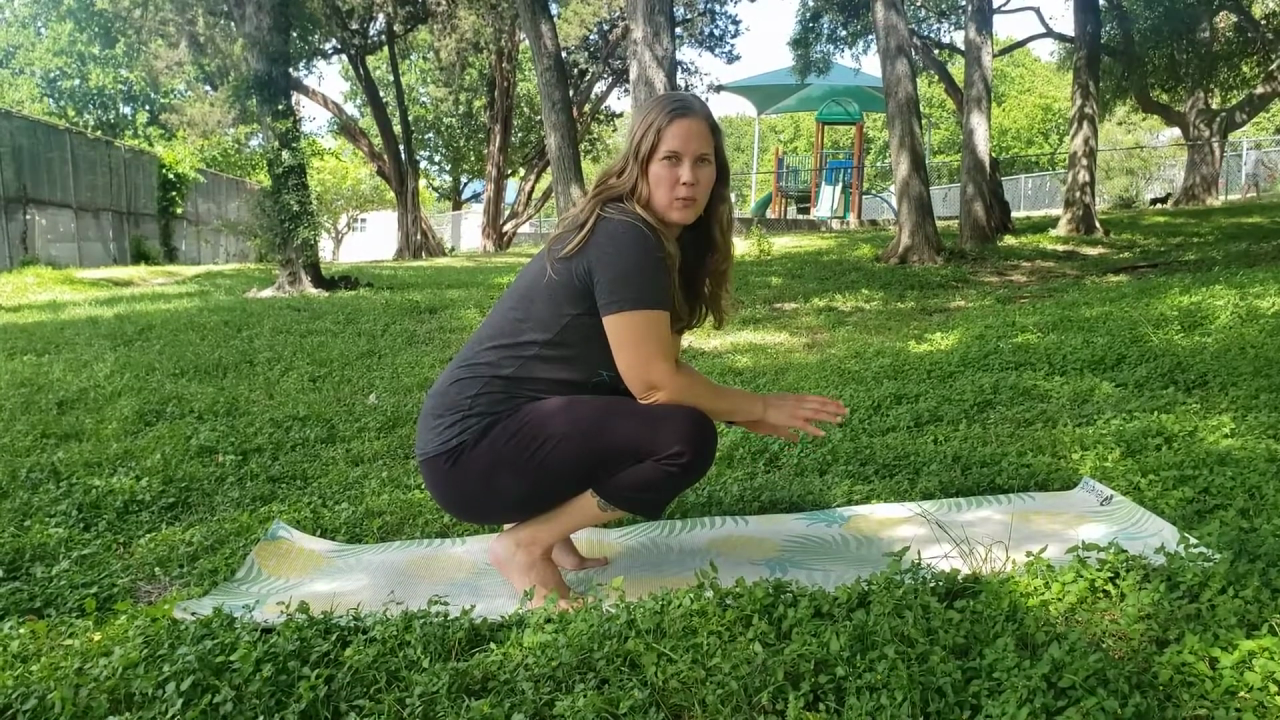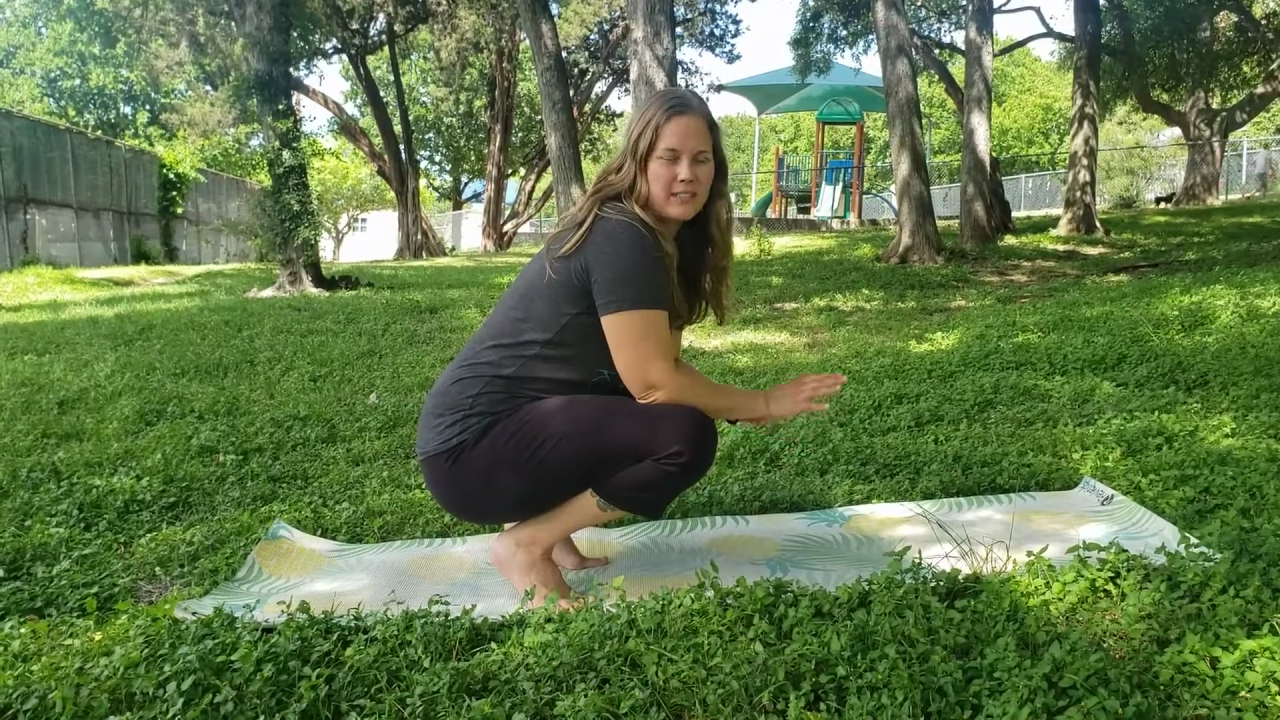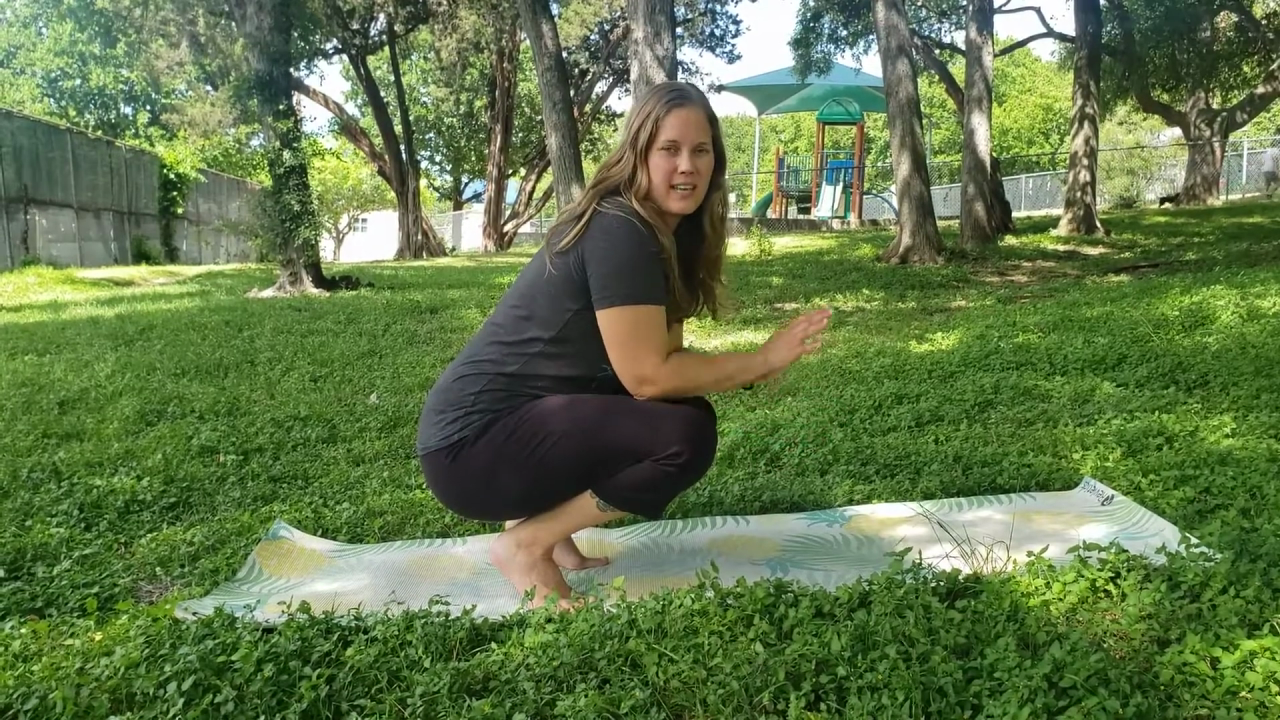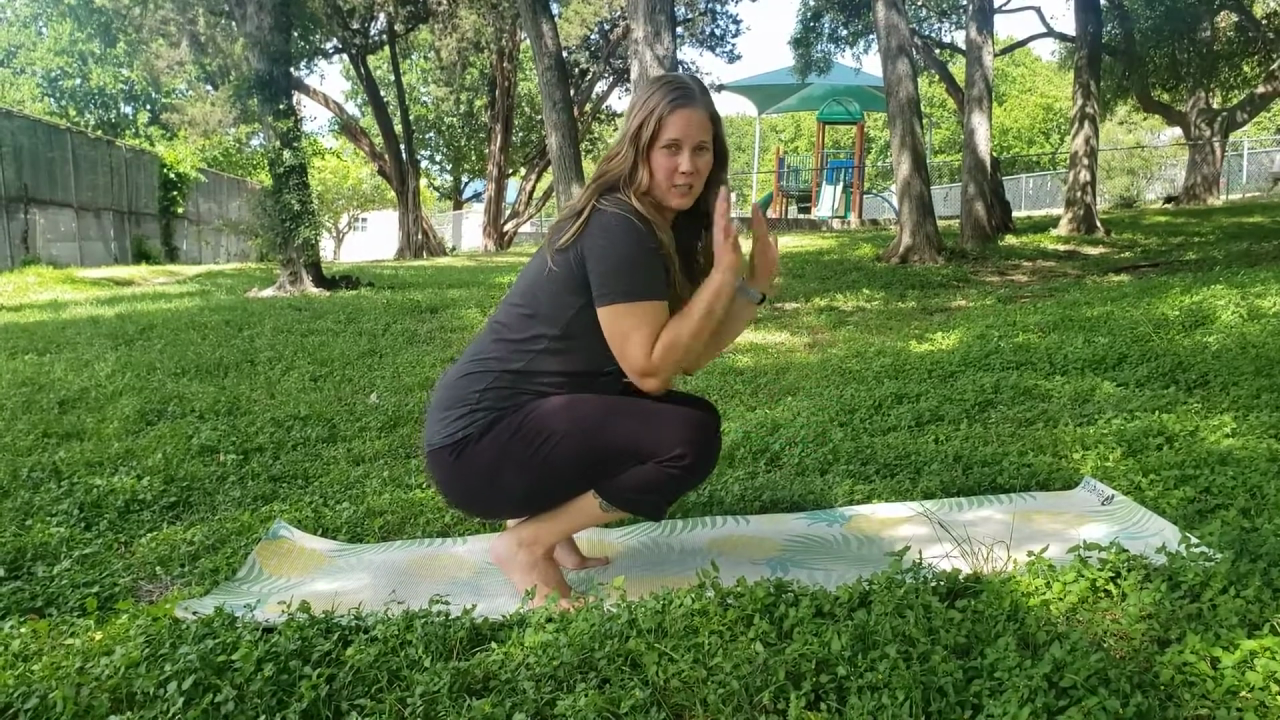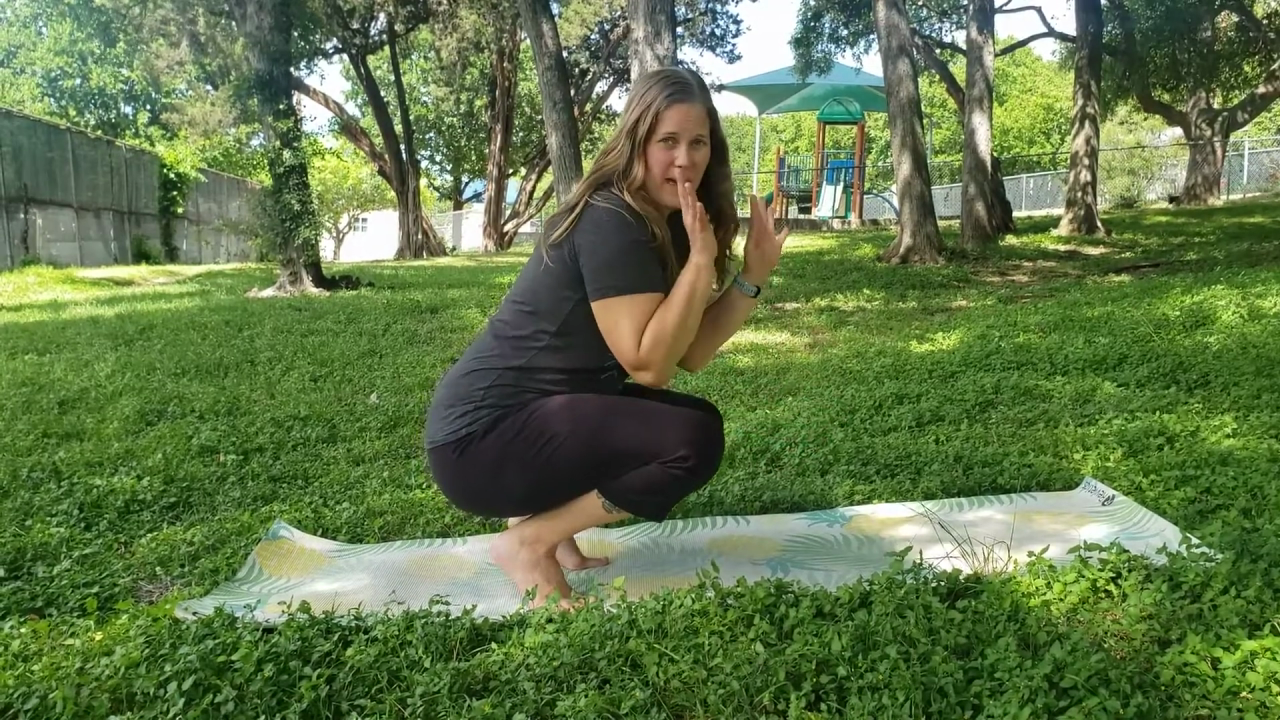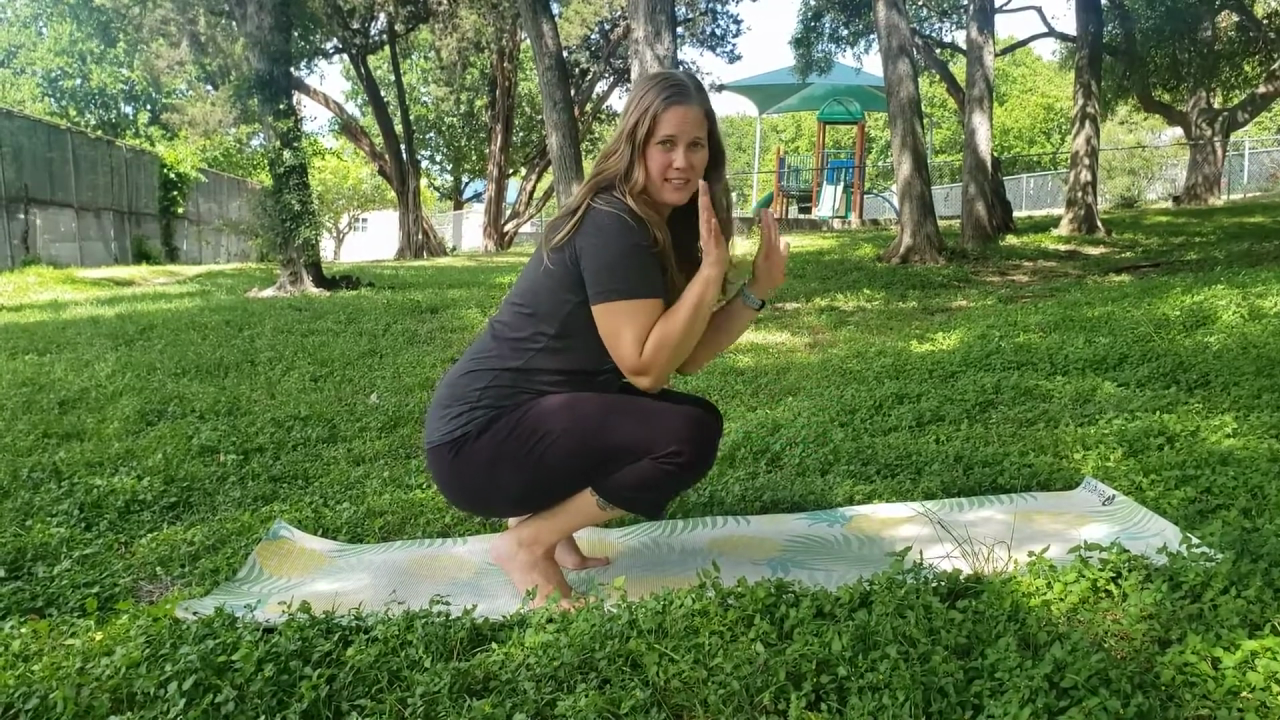
dt=0.2s
person 1, frame 1
left shoulder: (666, 239)
right shoulder: (623, 239)
left elbow: (662, 367)
right elbow: (654, 384)
left wrist: (748, 412)
right wrist: (761, 407)
left hip: (525, 422)
right hip: (472, 447)
left knee: (685, 411)
right knee: (686, 439)
left ankle: (539, 514)
right ankle: (524, 544)
person 1, frame 2
left shoulder: (666, 238)
right shoulder: (621, 238)
left elbow: (662, 367)
right elbow: (653, 383)
left wrist: (747, 406)
right wrist: (763, 402)
left hip: (527, 422)
right hip: (472, 447)
left knee: (688, 411)
right knee: (686, 438)
left ankle: (539, 517)
right ankle: (526, 544)
person 1, frame 3
left shoulder: (664, 234)
right shoulder: (619, 232)
left elbow: (663, 356)
right elbow: (648, 375)
left wrist: (756, 367)
right wrist: (762, 360)
left hip: (530, 420)
right hip: (475, 444)
left knee: (688, 410)
right knee: (685, 438)
left ankle: (539, 516)
right ankle: (525, 544)
person 1, frame 4
left shoulder: (667, 227)
right shoulder: (618, 228)
left elbow: (686, 357)
right elbow: (651, 369)
left wrist: (754, 281)
right wrist: (724, 275)
left hip: (532, 417)
right hip: (478, 441)
left knee: (693, 415)
right knee: (691, 439)
left ankle: (541, 515)
right ankle: (527, 542)
person 1, frame 5
left shoulder: (662, 224)
right shoulder: (610, 223)
left elbow: (690, 352)
right elbow: (649, 364)
left wrist: (752, 275)
right wrist: (701, 260)
left hip: (537, 416)
right hip: (482, 438)
left knee: (697, 418)
right knee: (694, 441)
left ankle: (543, 516)
right ankle: (529, 542)
person 1, frame 6
left shoulder: (665, 226)
right shoulder: (612, 227)
left elbow: (686, 357)
right elbow: (646, 368)
left wrist: (758, 288)
right wrist: (712, 270)
left hip: (538, 417)
right hip: (477, 439)
left knee: (697, 418)
right knee: (687, 436)
left ankle: (541, 515)
right ankle: (527, 542)
